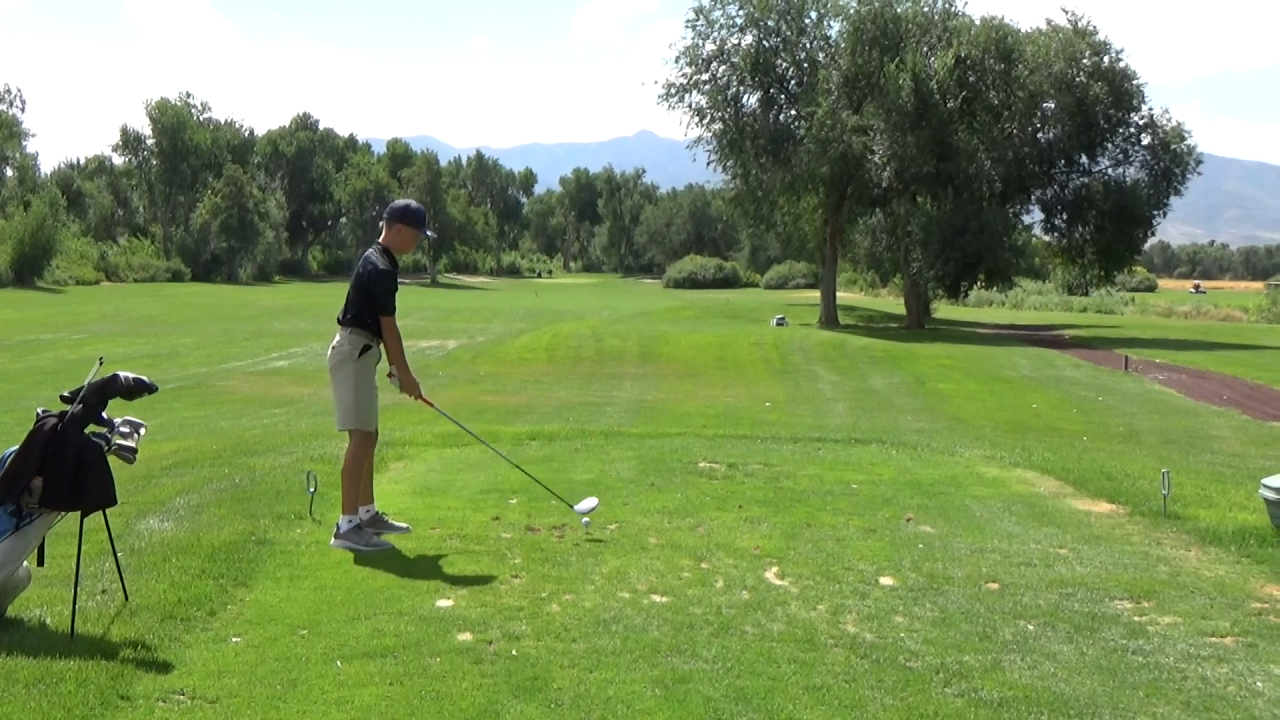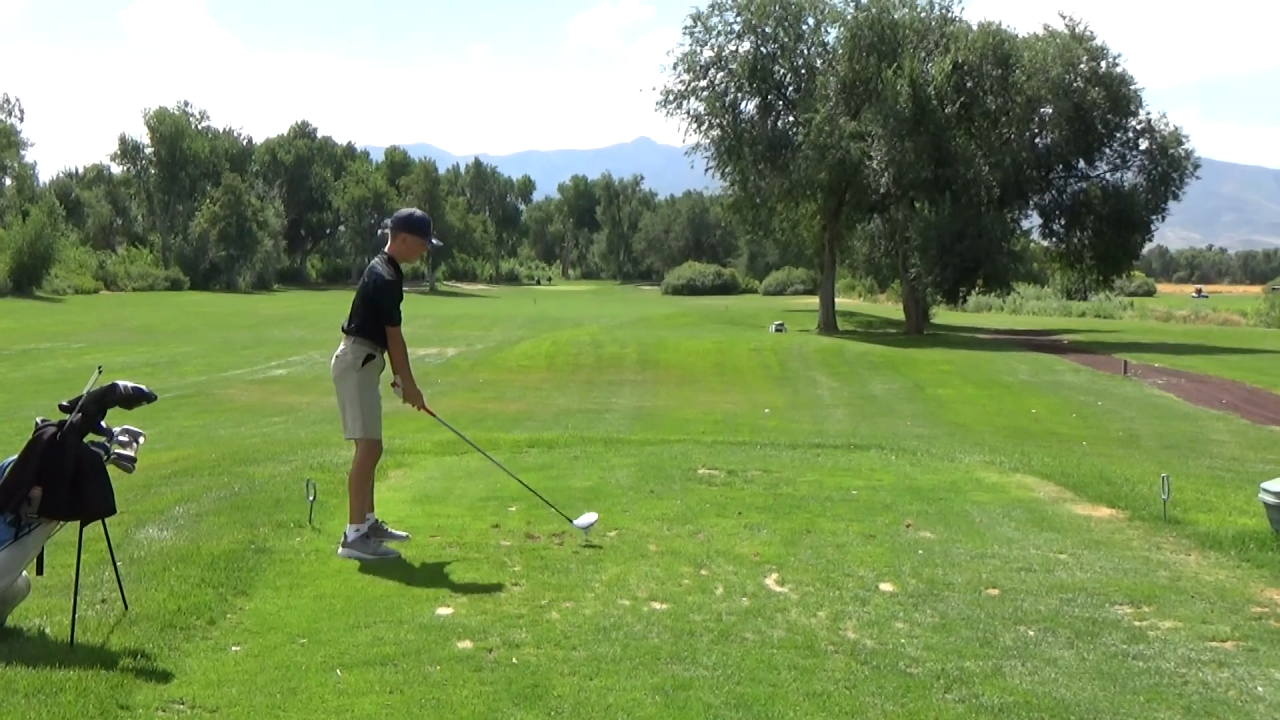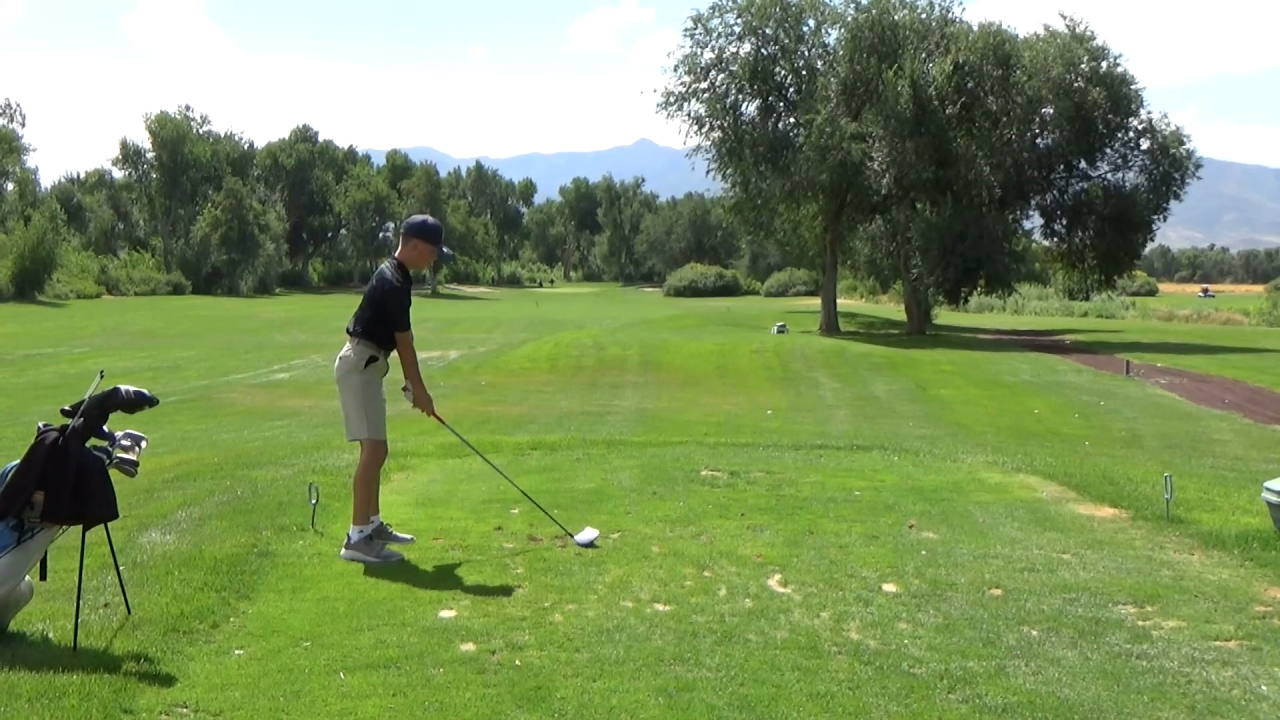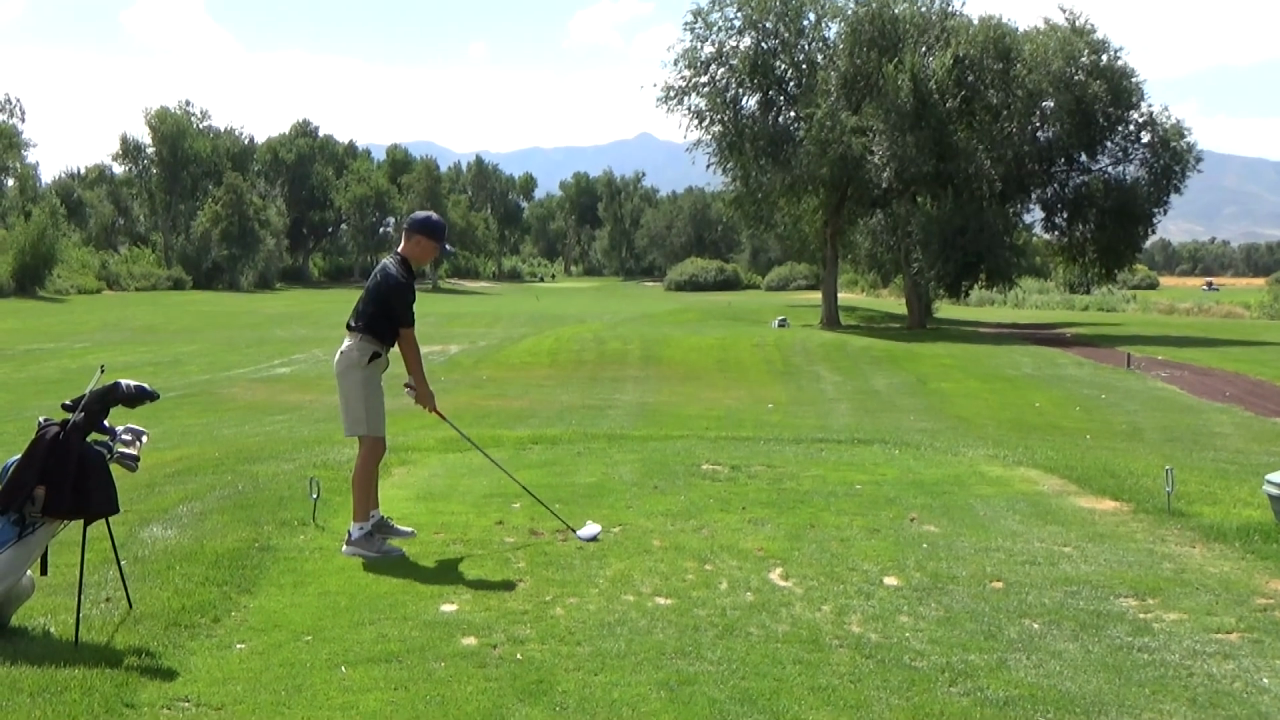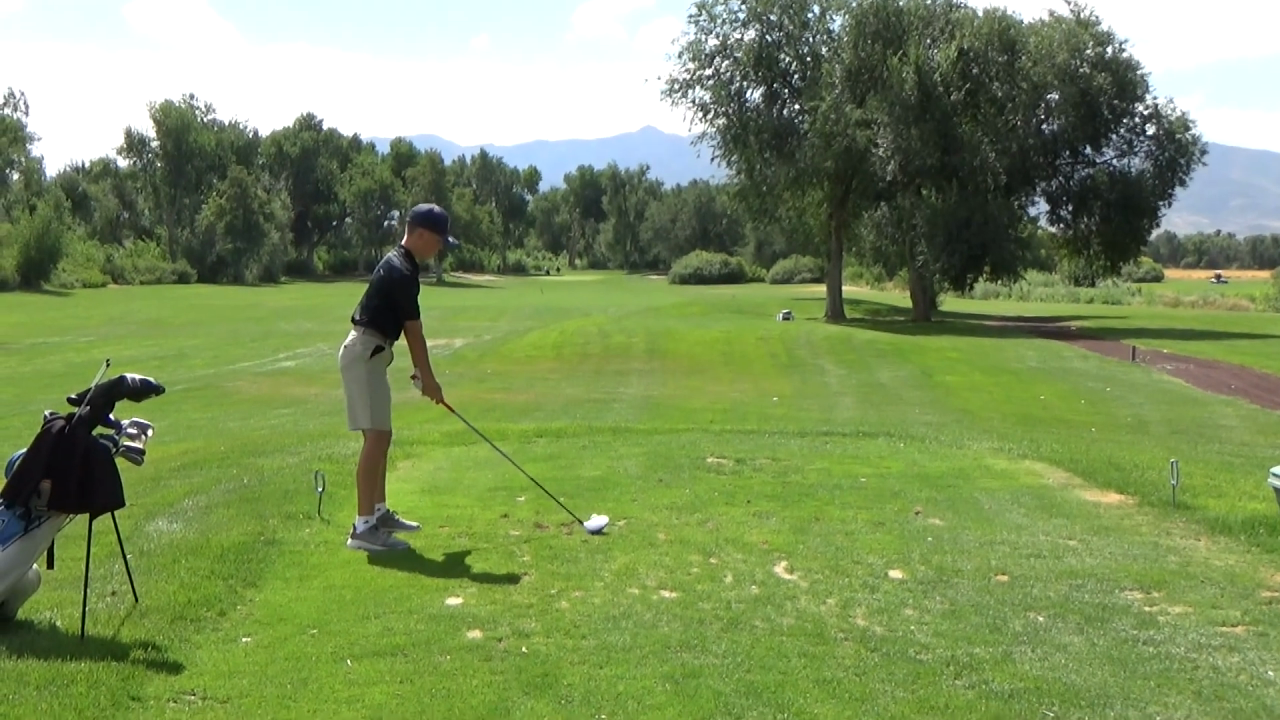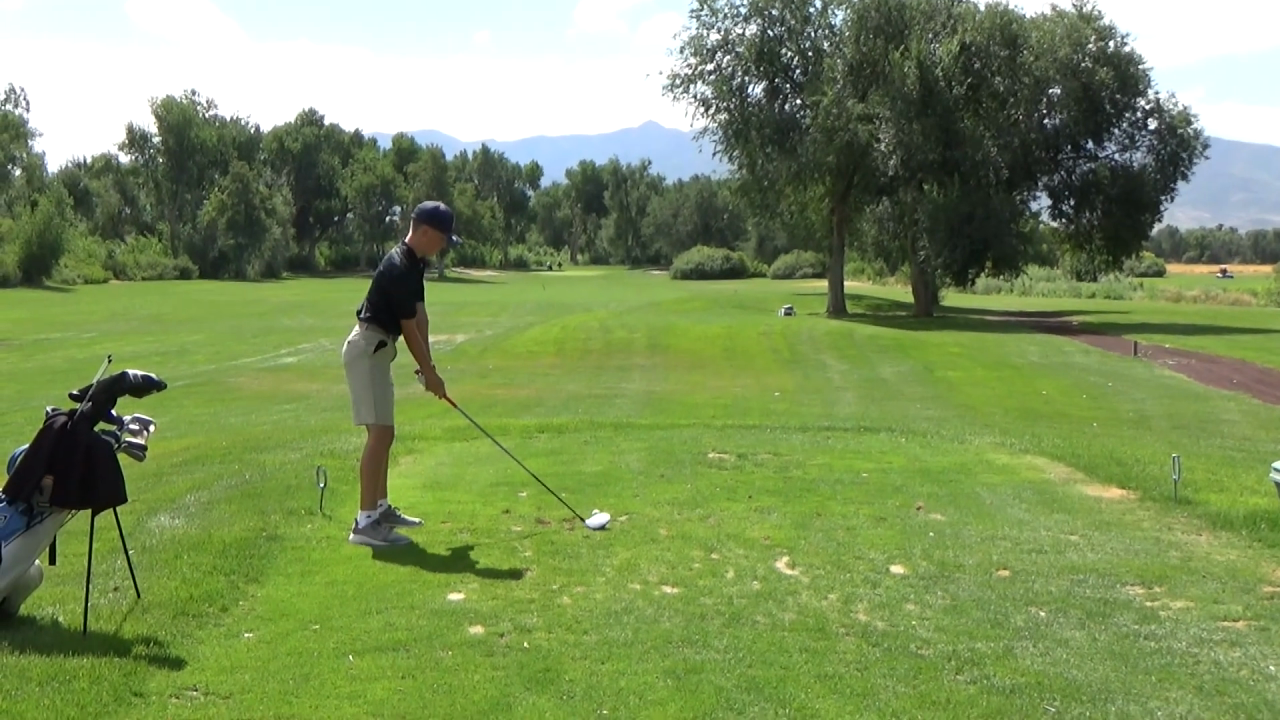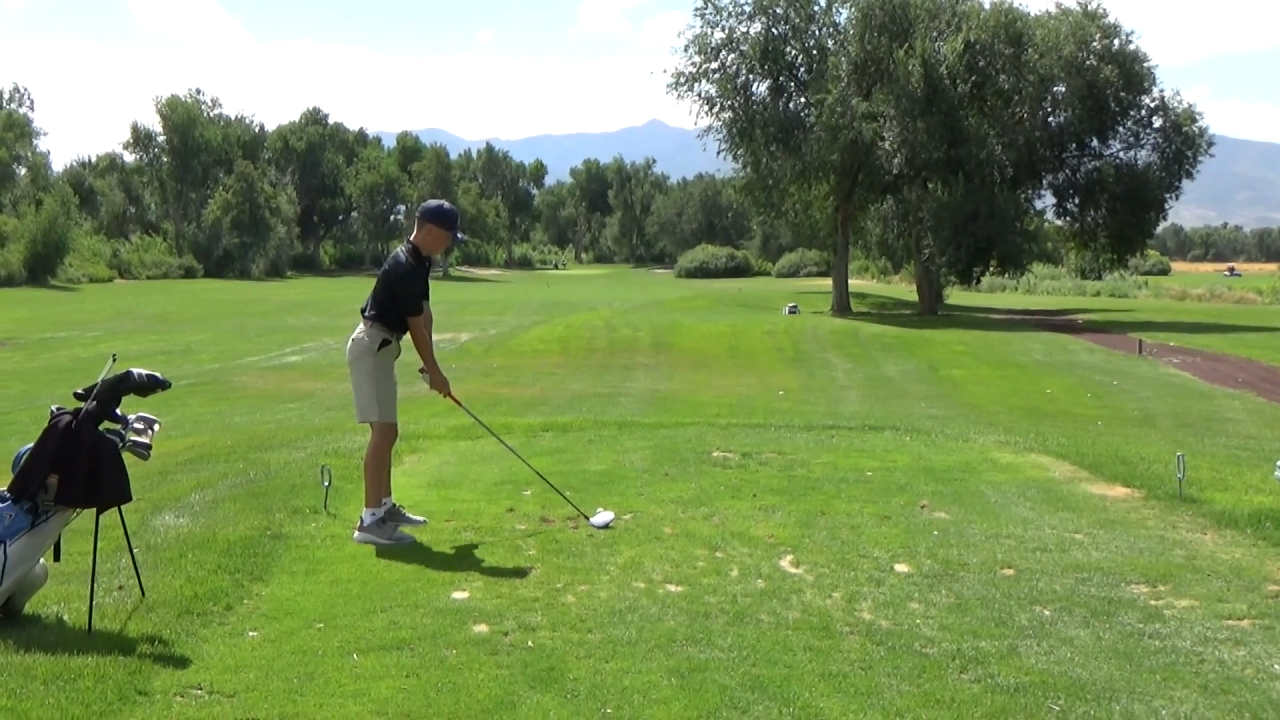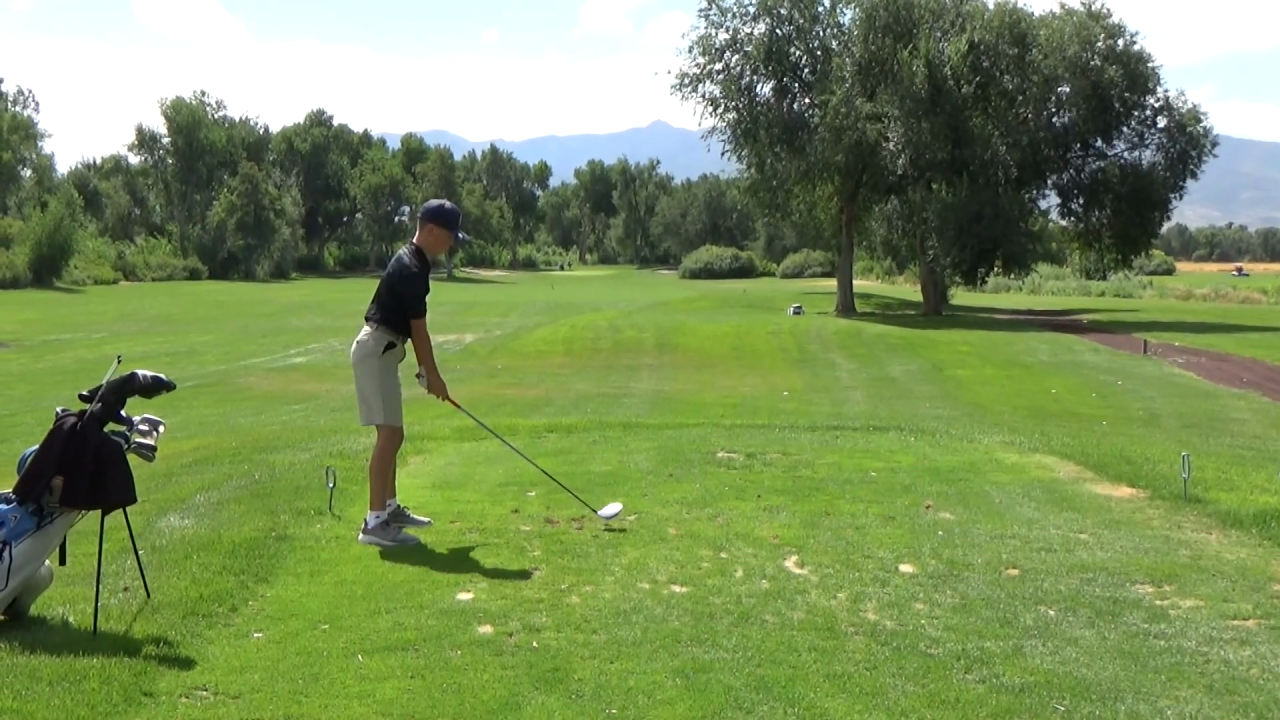
dt=0.4s
person 1, frame 1
left shoulder: (377, 260)
right shoulder: (381, 269)
left elbow: (381, 326)
right elbow: (389, 327)
left wrist: (395, 368)
right wrist: (405, 374)
left hip: (359, 353)
right hip: (353, 353)
left knee: (368, 436)
right knee: (361, 438)
left ankle: (366, 513)
right ankle: (346, 526)
person 1, frame 2
left shoulder: (383, 270)
right shoulder: (386, 278)
left elbow: (387, 336)
right elbow: (394, 337)
left wrist: (399, 377)
right wrist: (409, 384)
left hip: (363, 361)
right hip: (357, 362)
left knee: (368, 446)
right knee: (369, 447)
left ankle: (367, 521)
right ankle: (354, 536)
person 1, frame 3
left shoulder: (393, 275)
right shoulder: (394, 284)
left elbow: (398, 339)
right elbow: (404, 342)
left wrist: (411, 382)
right wrist: (420, 390)
left hip: (367, 365)
right hip: (360, 365)
left knee: (375, 448)
right knee: (375, 449)
left ankle: (372, 524)
right ankle: (357, 537)
person 1, frame 4
left shoulder: (394, 269)
right shoulder: (398, 279)
left elbow: (400, 334)
right elbow: (407, 337)
left wrist: (414, 379)
right wrist: (422, 386)
left hip: (364, 358)
right hip: (360, 360)
left knee: (372, 444)
right knee: (373, 445)
left ankle: (373, 518)
right ankle: (358, 534)
person 1, frame 5
left shoulder: (401, 264)
right shoulder: (401, 273)
left elbow: (410, 327)
right elbow: (413, 331)
left wrist: (419, 370)
right wrist: (428, 378)
left hip: (371, 353)
right hip: (365, 354)
left knee: (380, 436)
right knee: (376, 437)
left ankle: (378, 512)
right ankle: (363, 527)
person 1, frame 6
left shoulder: (415, 263)
right shoulder: (399, 269)
left elbow: (420, 316)
right elbow: (410, 328)
left wrist: (428, 364)
right wrist: (429, 372)
left hip: (377, 349)
right hip: (368, 349)
left knee: (382, 432)
right knee: (380, 433)
left ankle: (380, 508)
right ankle: (365, 522)
person 1, frame 7
left shoulder: (418, 261)
right shoulder: (405, 267)
left elbow: (425, 315)
right elbow: (416, 326)
left wrist: (430, 365)
right wrist: (434, 371)
left hip: (381, 347)
right hip: (372, 347)
left knee: (386, 430)
right knee: (383, 431)
left ankle: (384, 506)
right ankle: (370, 520)
person 1, frame 8
left shoulder: (414, 261)
right shoulder: (411, 270)
left elbow: (415, 326)
right elbow: (418, 329)
left wrist: (425, 368)
right wrist: (433, 375)
left hip: (383, 349)
right hip: (376, 350)
left knee: (391, 433)
right knee: (389, 434)
left ankle: (389, 508)
right ankle: (374, 522)
